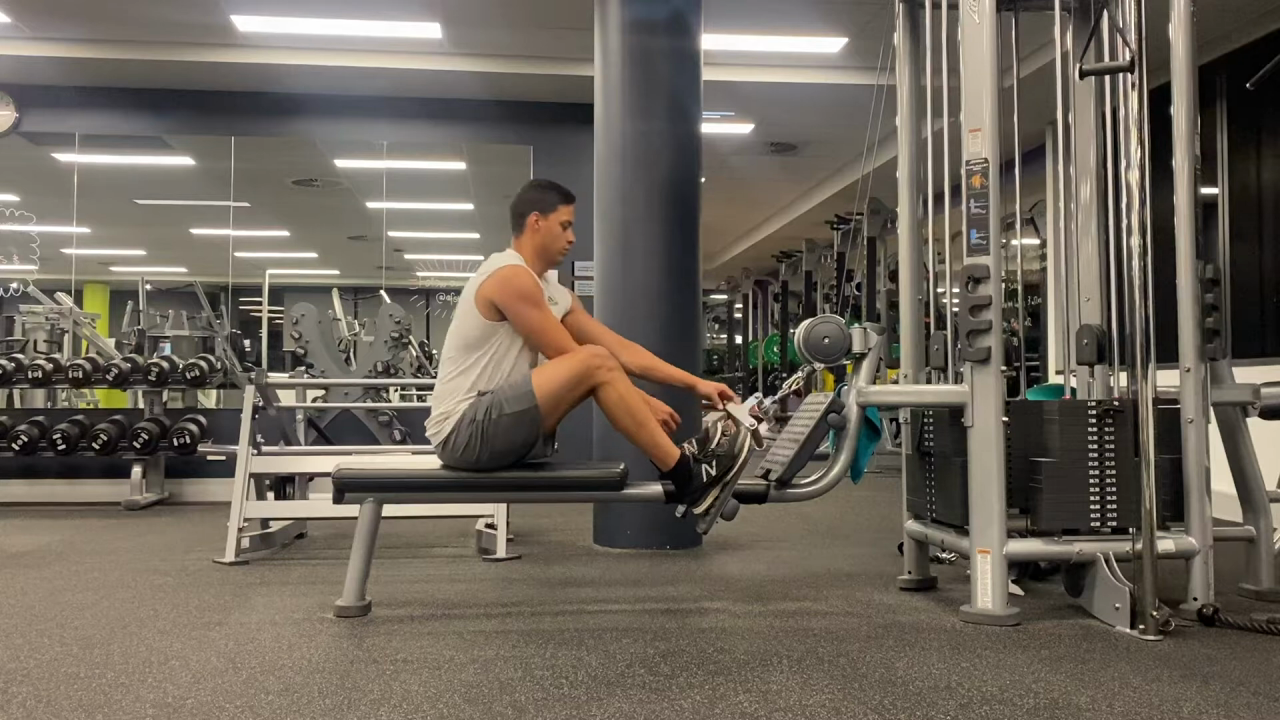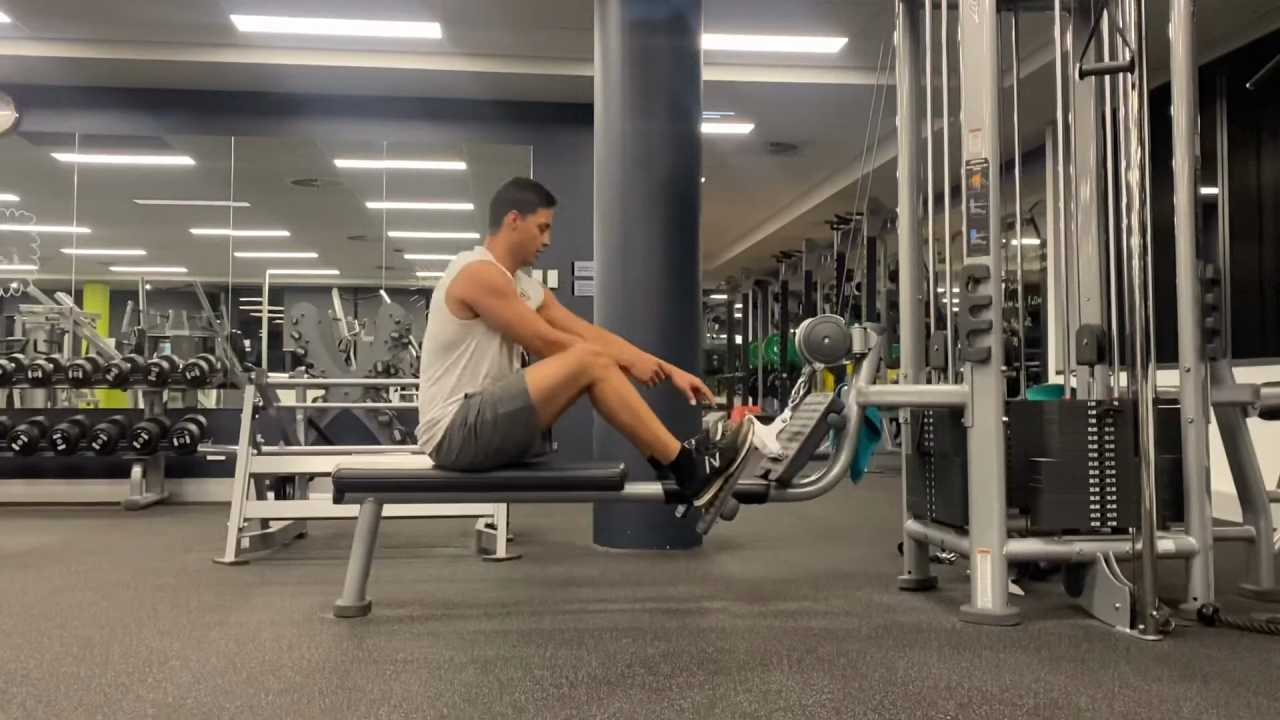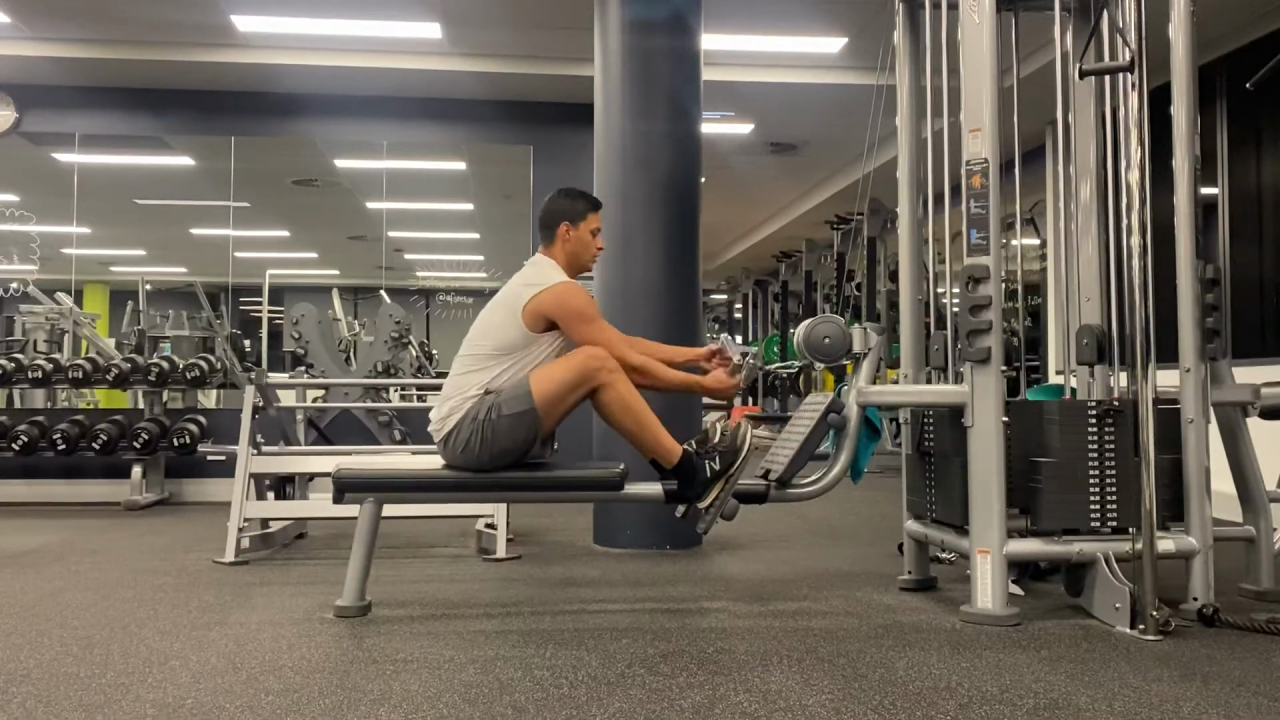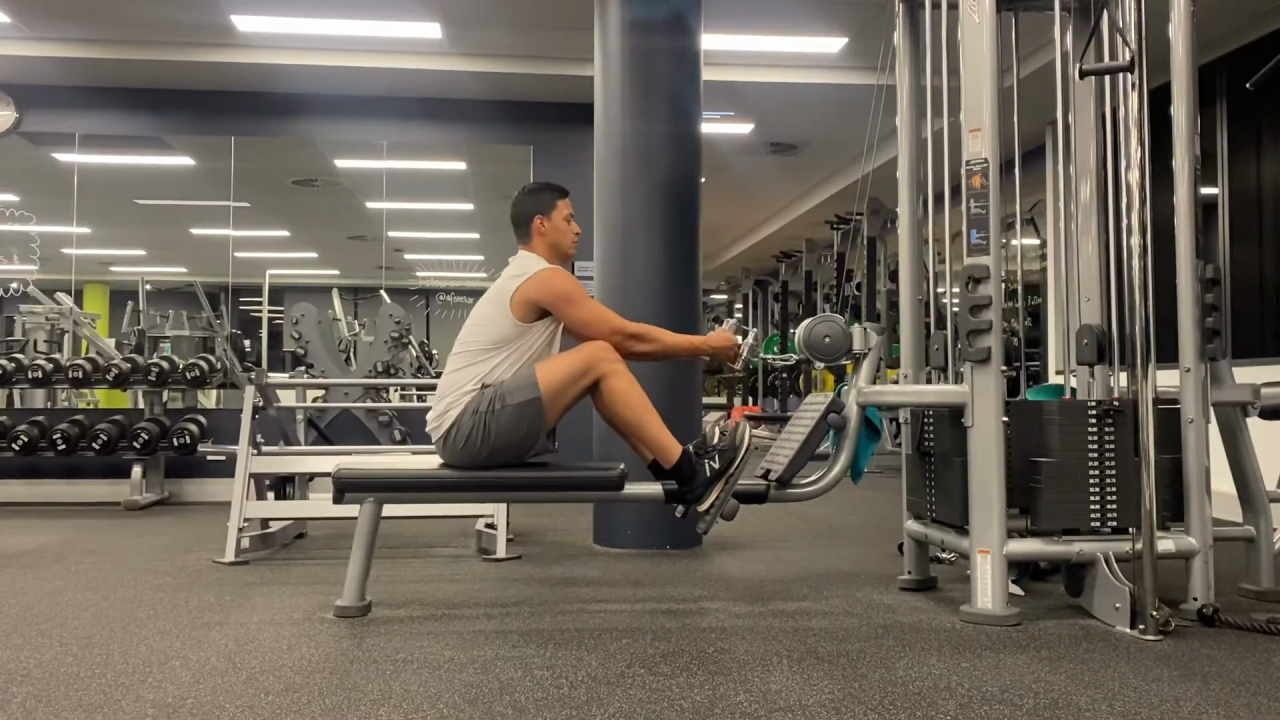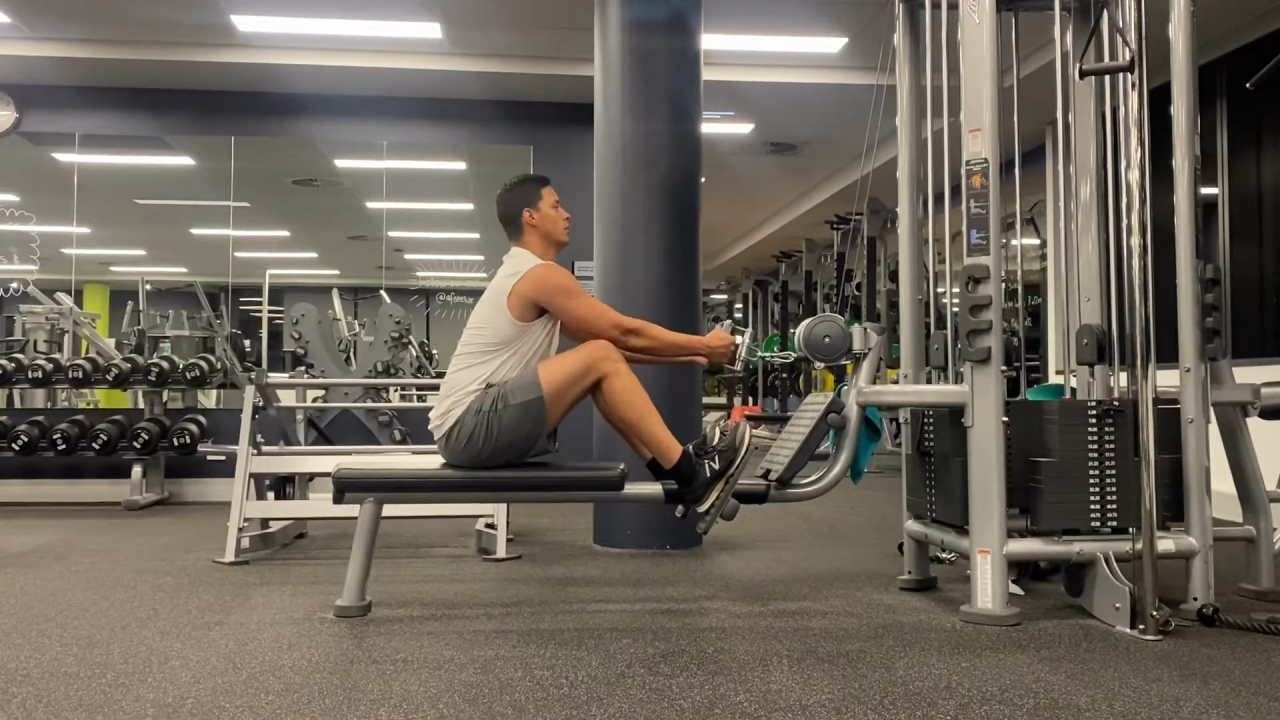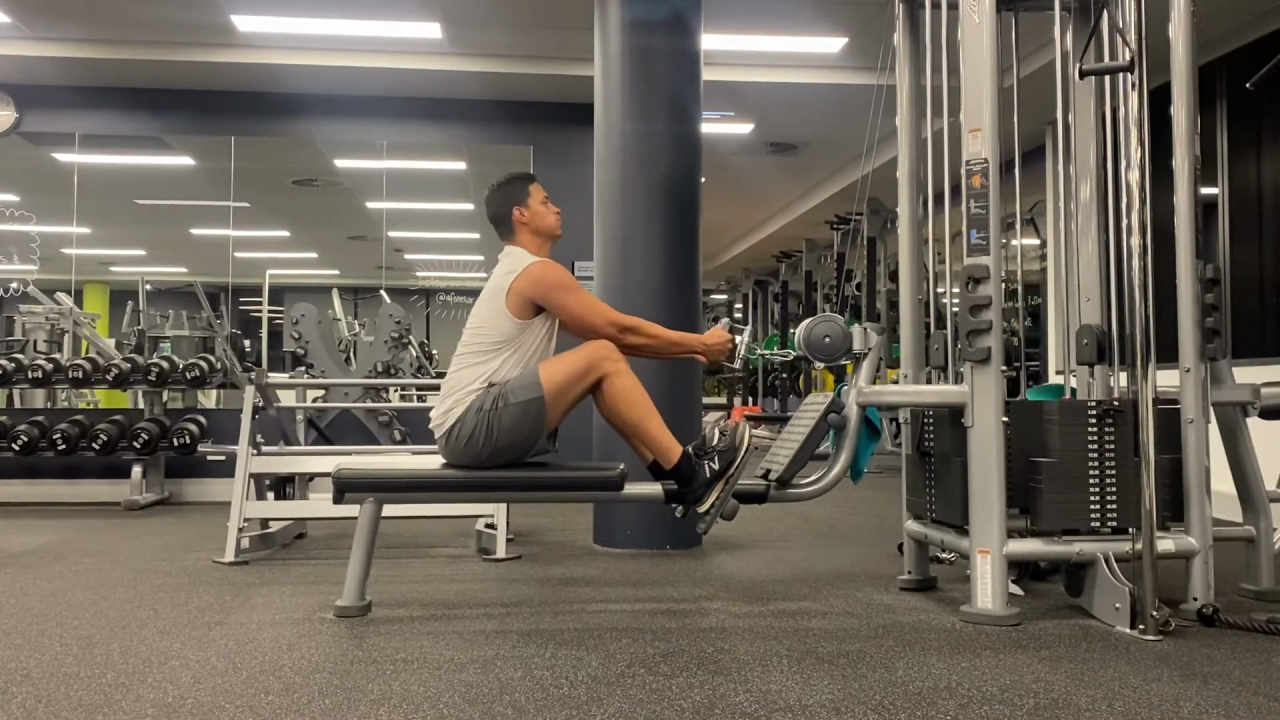
dt=0.7s
person 1, frame 1
left shoulder: (551, 292)
right shoulder: (509, 278)
left elbow: (619, 349)
right elbow: (565, 356)
left wrist: (693, 382)
right wrist: (642, 401)
left hip: (492, 424)
right hip: (464, 431)
left knee: (604, 363)
right knee: (596, 363)
left ankle: (676, 460)
right ankle: (688, 477)
person 1, frame 2
left shoulder: (522, 287)
right shoulder: (477, 273)
left elbow: (592, 335)
right elbow: (546, 344)
left wrist: (669, 369)
right wrist: (627, 362)
left hip: (482, 420)
right hip: (455, 433)
left knee: (595, 362)
right knee: (590, 361)
left ankle: (675, 458)
right ankle: (688, 469)
person 1, frame 3
left shoulder: (542, 279)
right shoulder: (560, 291)
left elbow: (624, 343)
right elbow: (628, 363)
left wrist: (696, 355)
right wrist: (702, 384)
left hip: (486, 425)
right hip: (467, 432)
left knee: (600, 361)
right knee: (597, 363)
left ankle: (676, 460)
right ankle: (691, 472)
person 1, frame 4
left shoulder: (530, 278)
right shoulder: (546, 279)
left elbow: (620, 337)
right elbow: (626, 337)
left wrist: (695, 345)
right wrist: (706, 346)
left hip: (482, 425)
right hip: (466, 428)
left knee: (602, 359)
right knee: (601, 358)
left ankle: (673, 466)
right ankle: (690, 475)
person 1, frame 5
left shoulder: (525, 273)
right shoulder: (540, 275)
left elbow: (612, 338)
right elbow: (623, 332)
left wrist: (686, 354)
right wrist: (703, 345)
left hip: (483, 424)
right hip: (468, 428)
left knee: (604, 355)
right knee: (602, 358)
left ankle: (673, 468)
right ankle: (690, 475)
person 1, frame 6
left shoulder: (520, 271)
right shoulder: (537, 272)
left elbow: (610, 332)
right elbow: (619, 329)
left wrist: (688, 349)
right wrist: (699, 343)
left hip: (480, 423)
right hip: (469, 427)
left knee: (604, 353)
right knee: (603, 357)
left ankle: (675, 468)
right ankle: (688, 475)
